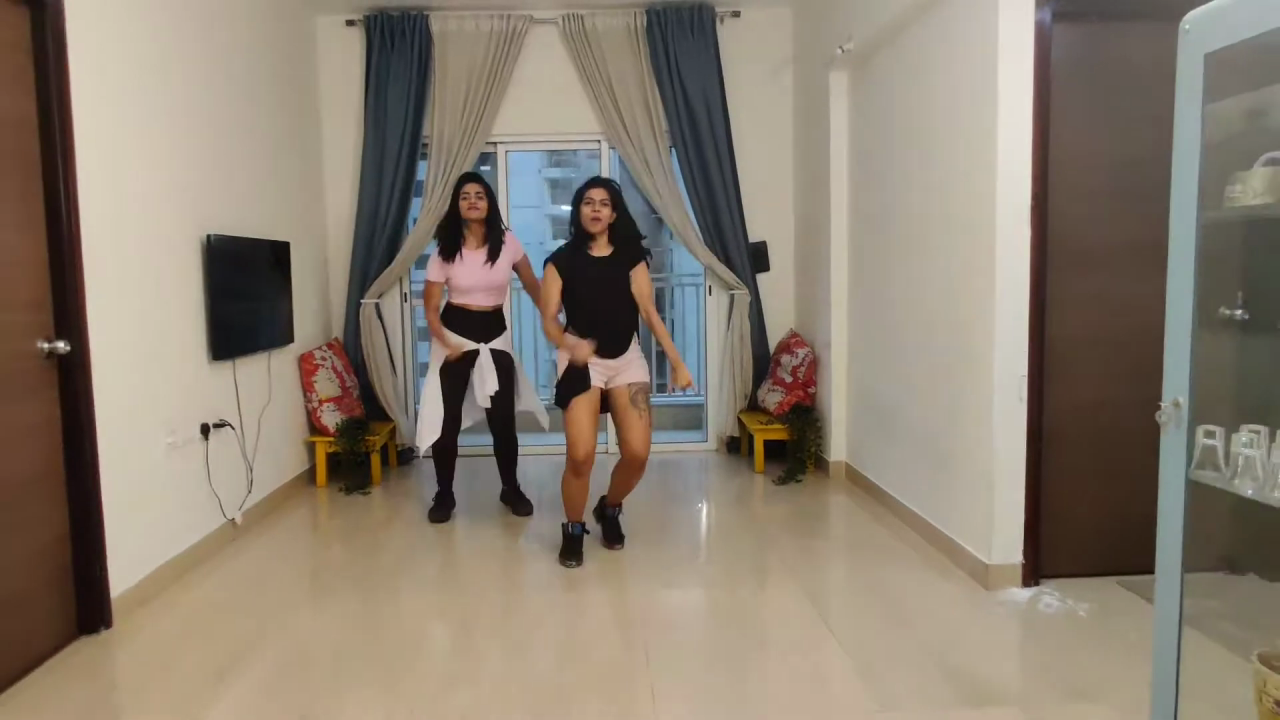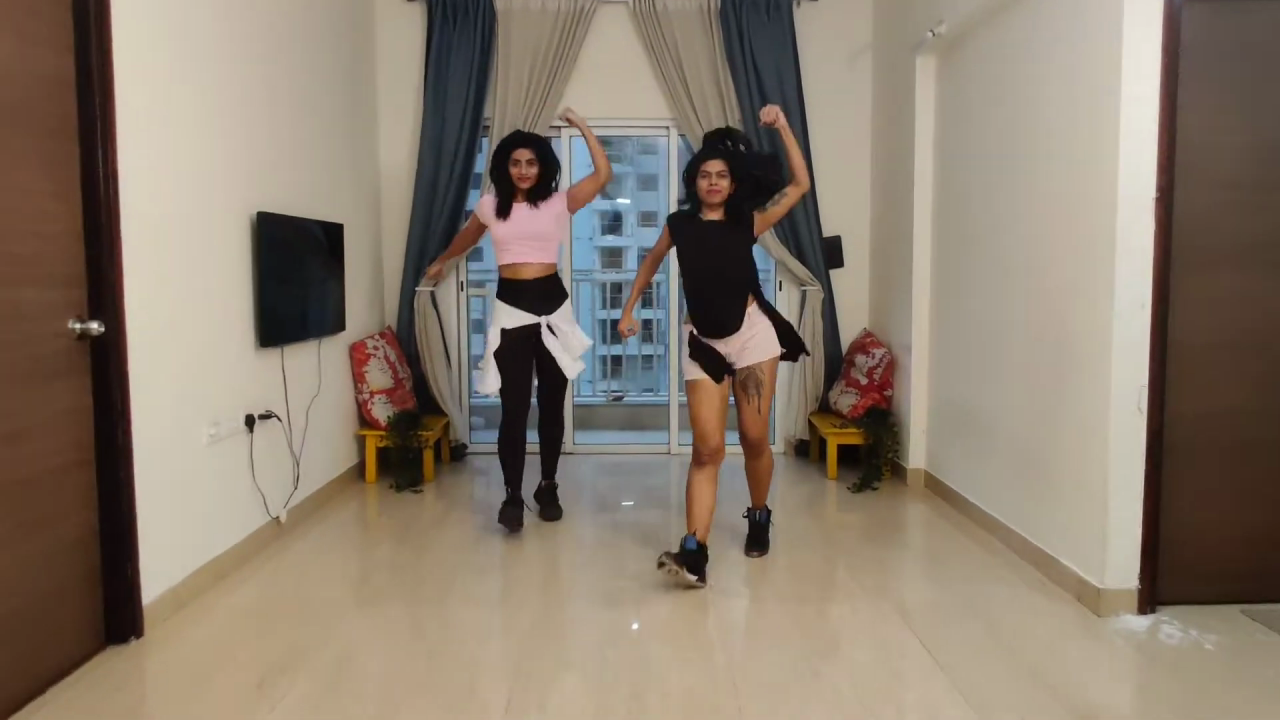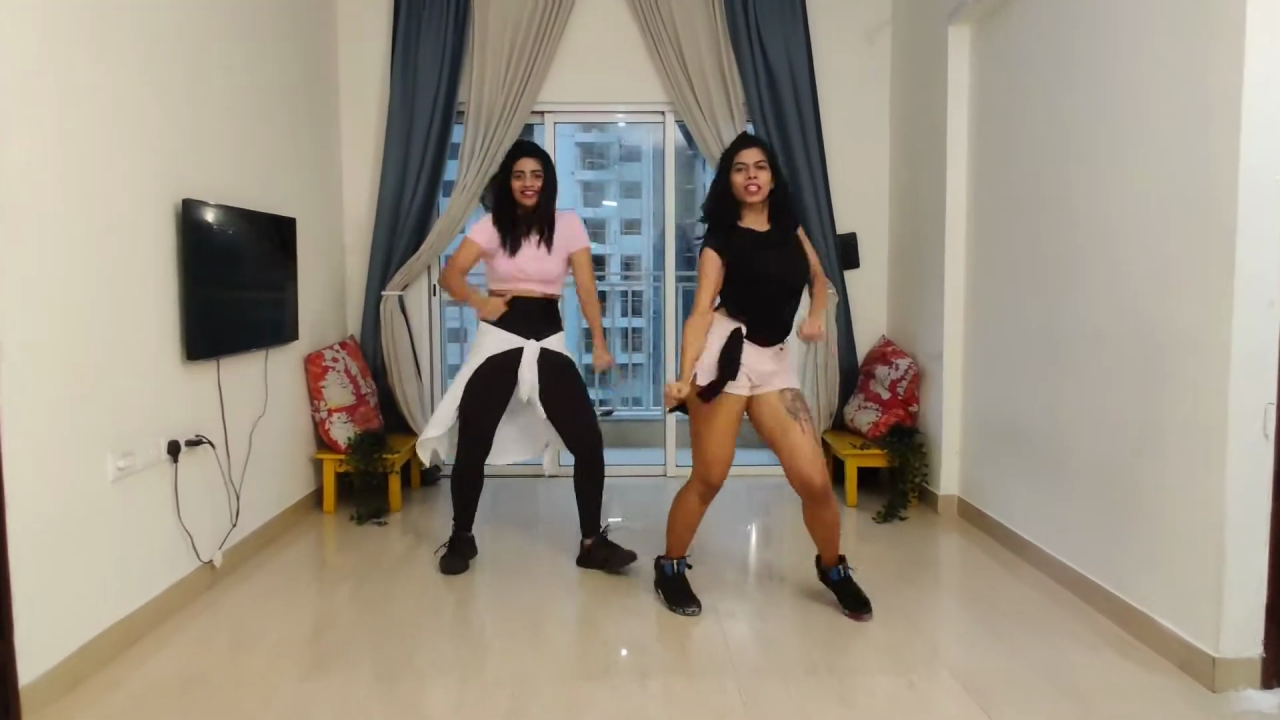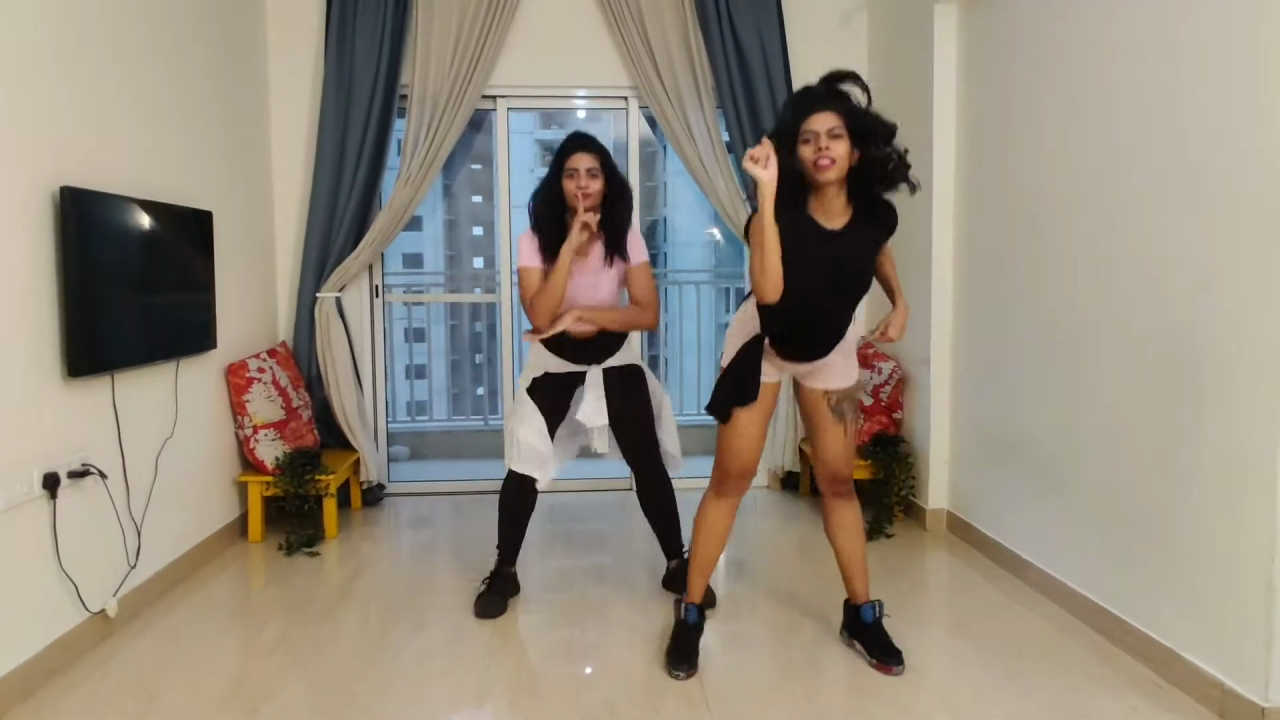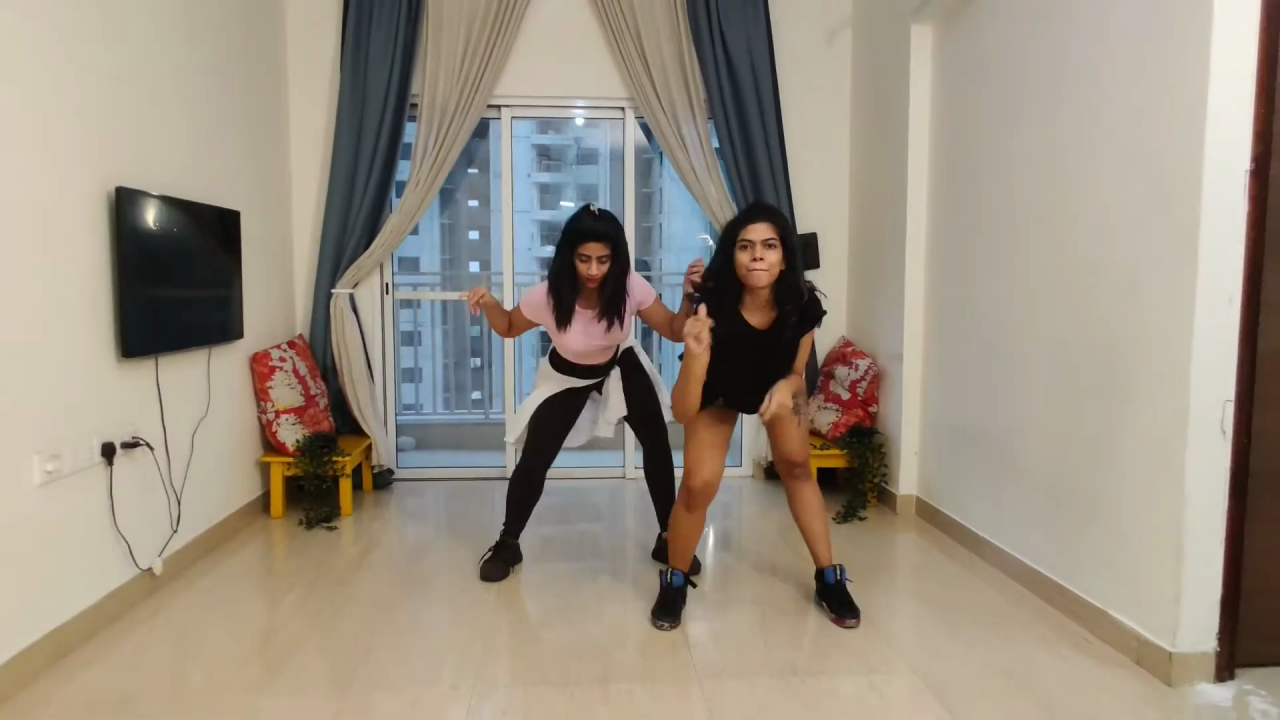
dt=1s
person 1, frame 1
left shoulder: (633, 257)
right shoulder: (560, 261)
left elbow: (649, 312)
right elbow: (549, 320)
left wrist: (677, 362)
right wrist: (569, 344)
left hip: (626, 361)
right hip: (582, 363)
left knee: (636, 454)
right knee: (580, 456)
left ankle: (608, 507)
right ankle: (573, 530)
person 1, frame 2
left shoulder: (750, 220)
right shoulder: (680, 223)
left elbow: (800, 185)
right elbow: (650, 263)
left wrist: (782, 125)
right wrist: (630, 307)
left hip: (753, 335)
right hip: (704, 343)
left knee: (755, 438)
right knee: (710, 449)
left ankle: (759, 518)
right ankle: (693, 552)
person 1, frame 3
left shoulder: (790, 224)
right shoulder: (719, 239)
left elbow: (818, 279)
right elbow: (701, 311)
left wrist: (818, 311)
right wrist: (685, 374)
left hip: (778, 361)
right hip: (725, 354)
left knee: (814, 481)
right knee: (708, 477)
left ankle: (834, 569)
right ankle: (670, 568)
person 1, frame 4
left shoulder: (874, 213)
right shoulder: (782, 211)
right elbow: (769, 290)
left wrist: (896, 303)
right wrist: (766, 193)
left hip: (830, 355)
right hip: (761, 349)
left knee: (838, 480)
right knee: (734, 477)
left ankle: (862, 615)
right ankle: (690, 614)
person 1, frame 5
left shoulder: (801, 305)
right shoulder: (714, 309)
left elbow: (798, 376)
right elbow: (686, 405)
left wrist: (787, 390)
right wrist: (697, 354)
left hip: (772, 383)
right hip: (716, 392)
left knee: (797, 467)
right knee: (699, 487)
left ankle: (829, 579)
right ankle: (675, 581)
person 2, frame 1
left shoulder: (509, 244)
right shoulder: (445, 251)
left elbow: (533, 285)
right elbow: (431, 309)
right wrist: (444, 341)
left hip: (496, 339)
right hip: (454, 336)
left knee: (503, 424)
right knee: (447, 425)
left ankle: (511, 489)
right ankle: (443, 493)
person 2, frame 2
left shoulder: (559, 201)
right shoulder: (492, 204)
left elbow: (604, 175)
right elbow: (468, 235)
left wrist: (581, 127)
right wrist: (441, 263)
left hip: (553, 308)
right hip: (511, 311)
left knee: (551, 405)
right knee: (514, 409)
left ankle: (548, 488)
right ankle: (513, 497)
person 2, frame 3
left shoulder: (565, 226)
right shoulder: (491, 225)
left elbow: (587, 284)
right elbow: (451, 273)
left wrist: (599, 340)
right wrist: (478, 299)
left hip: (550, 338)
right hip: (499, 340)
left knee: (588, 442)
right knee: (472, 447)
left ankle: (593, 540)
right ankle: (461, 537)
person 2, frame 4
left shoulder: (625, 236)
right shoulder: (536, 238)
left elbow: (648, 314)
right elbow: (539, 317)
left wrist: (578, 318)
right wrist: (570, 247)
left hip: (616, 358)
right hip: (553, 362)
left knee: (648, 463)
right knee: (526, 464)
left ankle: (678, 564)
right ankle: (504, 572)
person 2, frame 5
left shoulder: (630, 288)
right shoulder: (544, 296)
left elbow: (674, 331)
right elbow: (508, 328)
left wrist: (690, 296)
right wrist: (489, 307)
left hip: (620, 366)
right hip: (565, 378)
left knee: (657, 442)
right knee: (533, 460)
left ankle: (668, 537)
right ankle: (508, 543)
